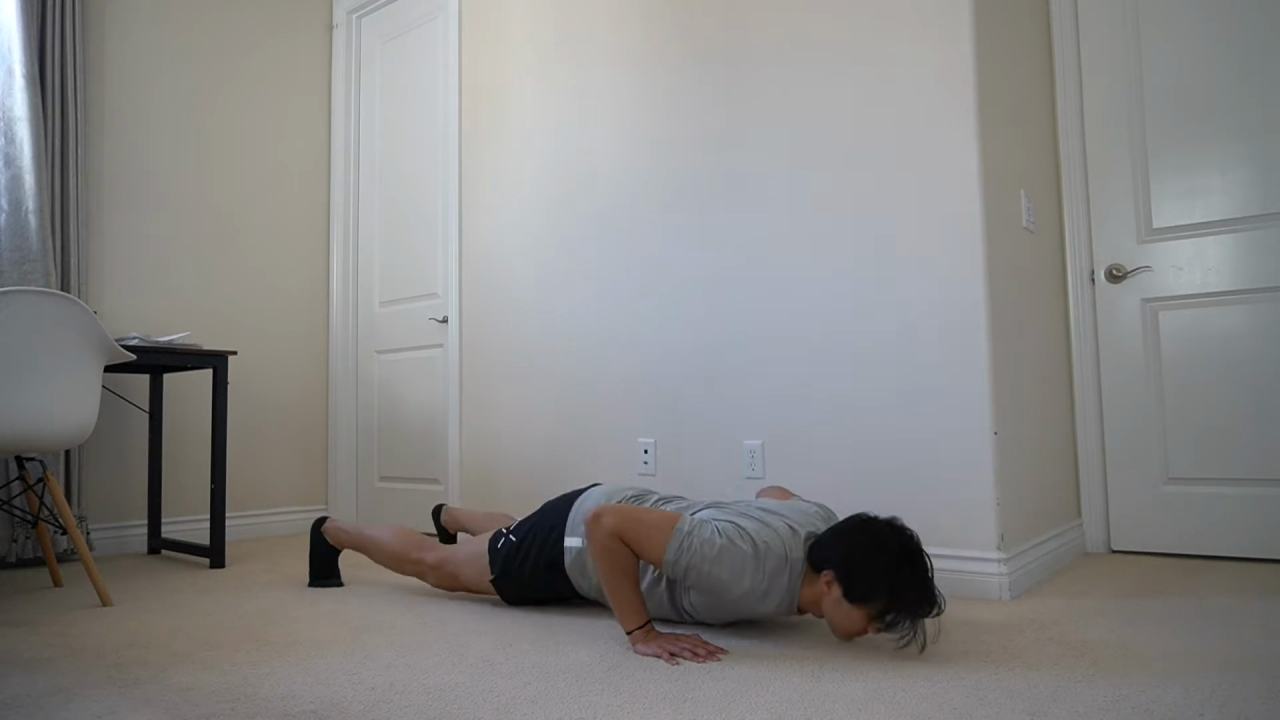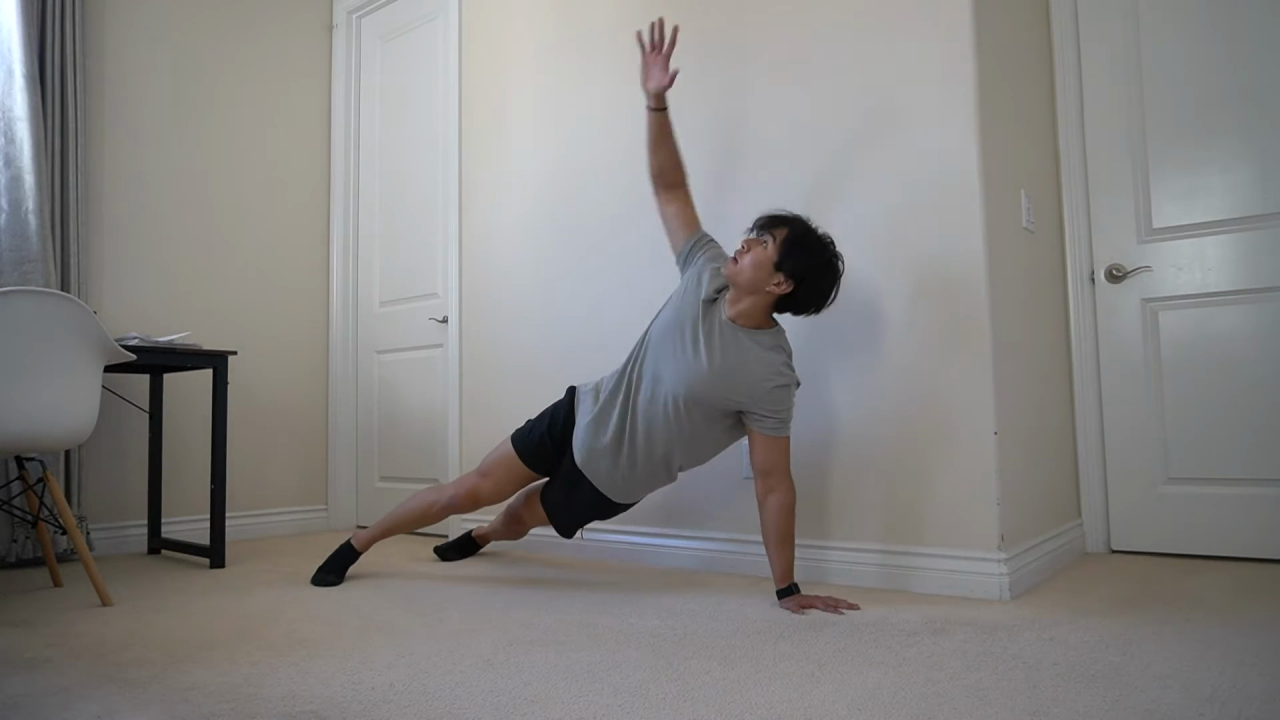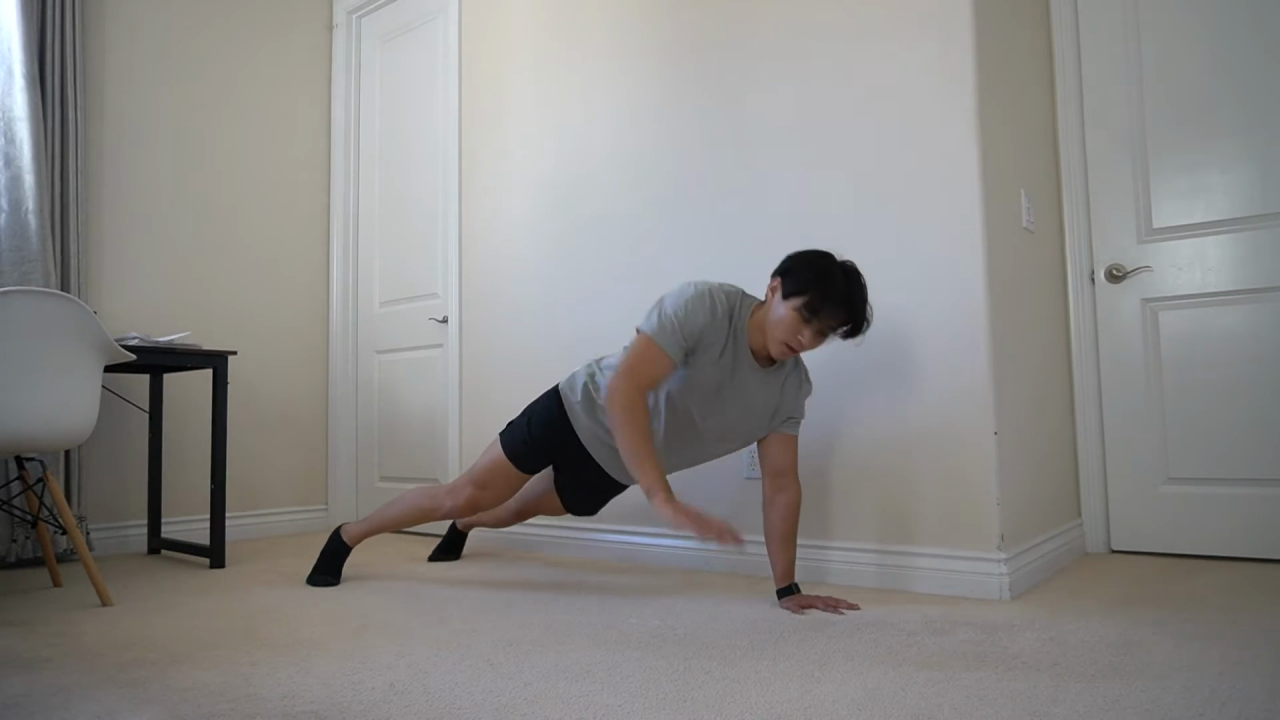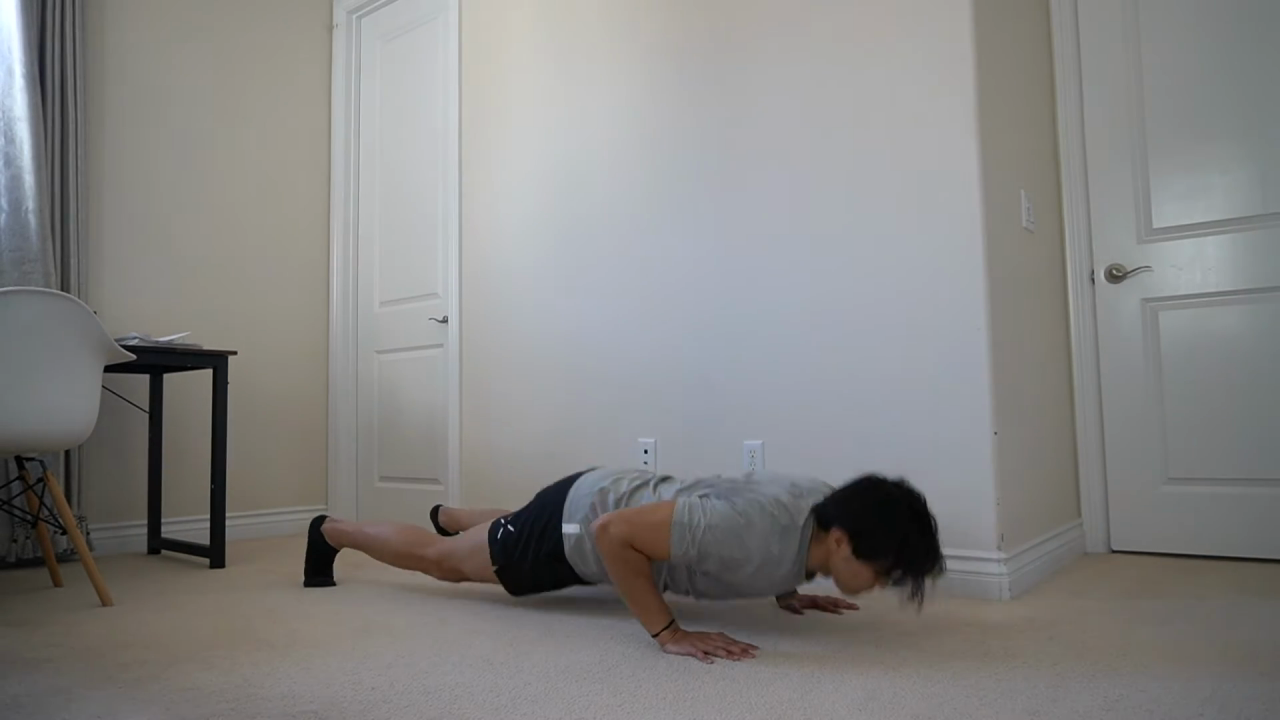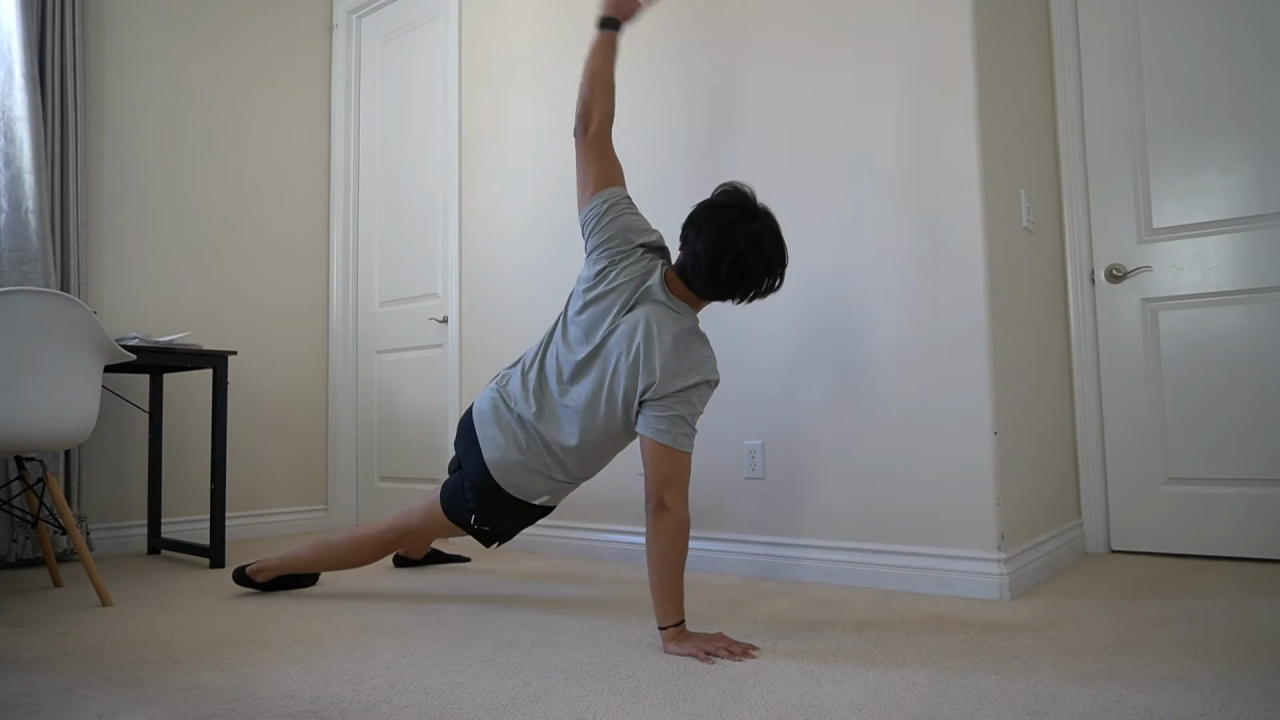
dt=1s
person 1, frame 1
left shoulder: (824, 528)
right shoulder: (744, 567)
left elbow: (773, 493)
right elbow: (606, 525)
left wrist: (790, 600)
right wrist: (642, 631)
left hip: (615, 516)
right hip: (582, 534)
left knee: (506, 537)
right knee: (442, 567)
left ankle: (450, 515)
right ankle: (333, 531)
person 1, frame 2
left shoulder: (769, 375)
right shoulder: (711, 275)
left elbow: (774, 484)
right elbow: (668, 188)
left wrist: (787, 589)
right wrist: (657, 102)
left hip: (613, 480)
right hip: (582, 417)
left knee: (519, 517)
right knee: (468, 492)
left ankle: (478, 537)
right ankle: (356, 544)
person 1, frame 3
left shoulder: (791, 384)
right shoulder: (704, 306)
left elbow: (781, 482)
right elbow: (620, 388)
left wrist: (787, 587)
right wrist: (664, 499)
left hip: (612, 464)
right hip: (580, 408)
left knee: (519, 508)
right knee: (468, 492)
left ankle: (459, 528)
right ankle: (347, 536)
person 1, frame 4
left shoulder: (820, 505)
right shoulder: (751, 533)
right elbow: (610, 536)
left wrist: (790, 594)
right wrist: (668, 628)
left hip: (609, 499)
right hip: (581, 519)
right knee: (445, 561)
left ankle: (450, 518)
right ankle: (331, 531)
person 1, frame 5
left shoulder: (625, 254)
right shoulder: (686, 369)
left elbow: (590, 127)
right elbow: (665, 501)
right wrist: (673, 630)
left hip: (491, 417)
right hip: (518, 480)
right knee: (402, 528)
left ankle: (417, 552)
right ankle: (266, 570)
